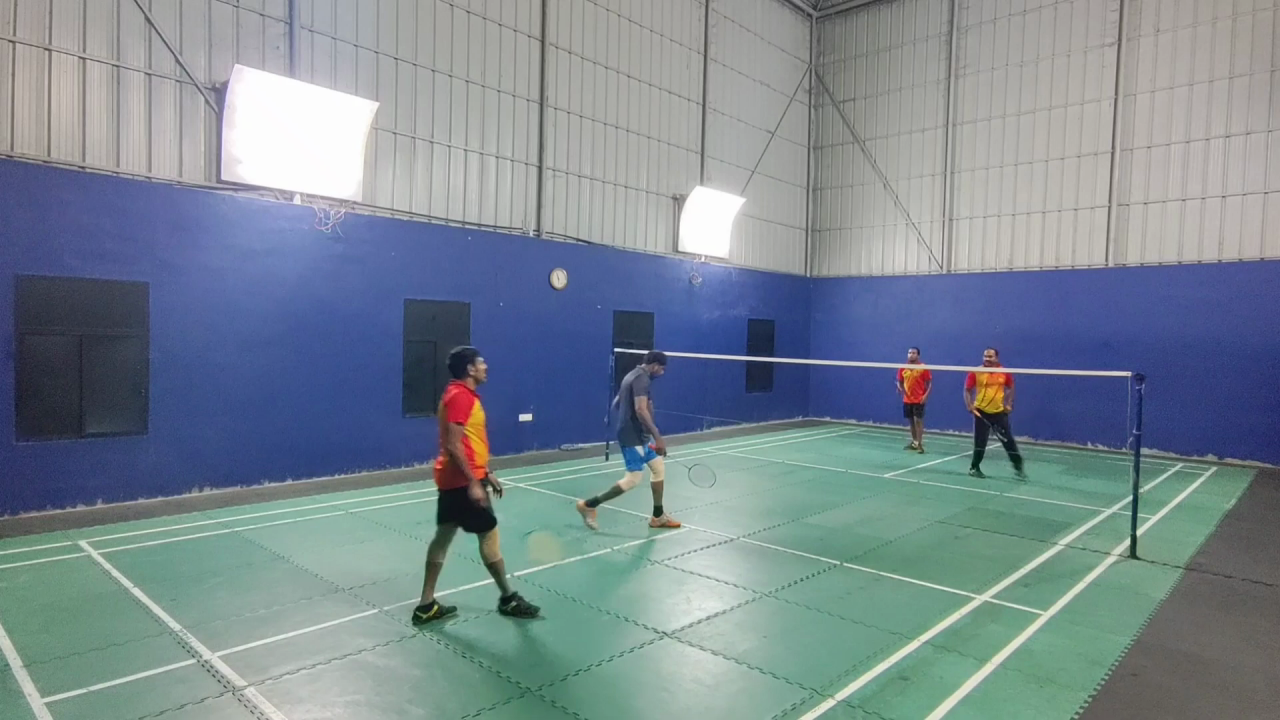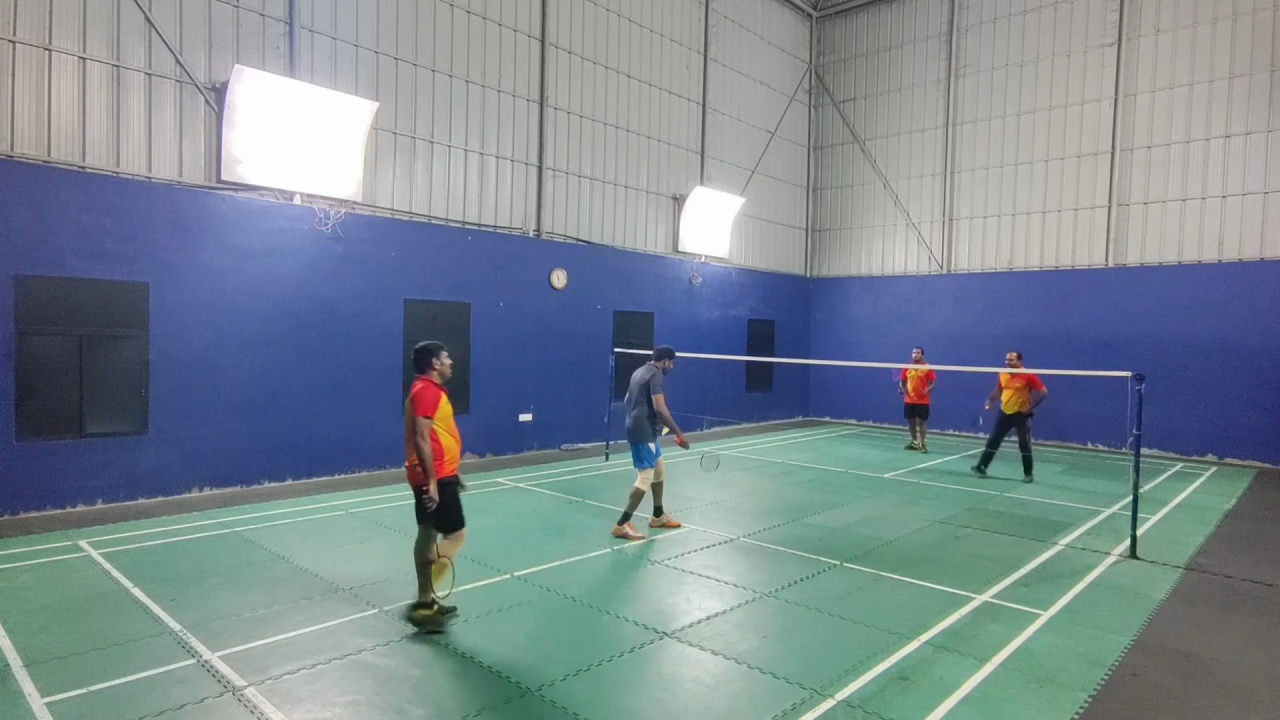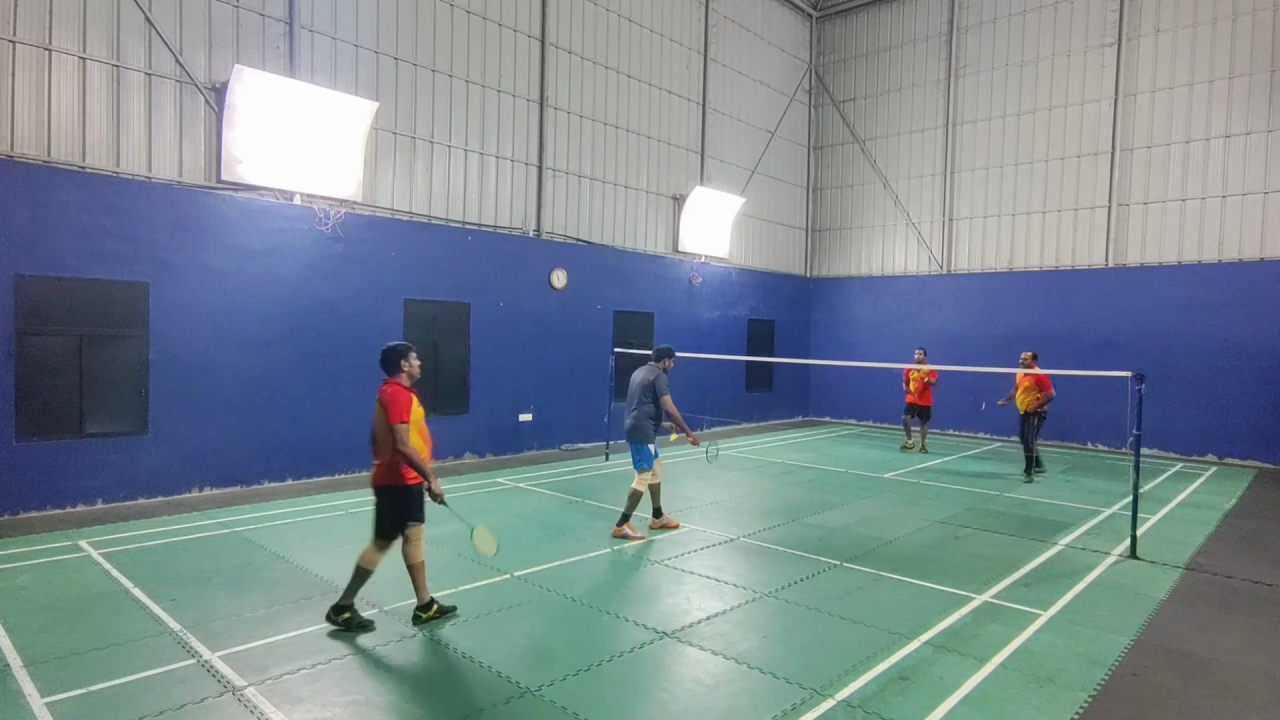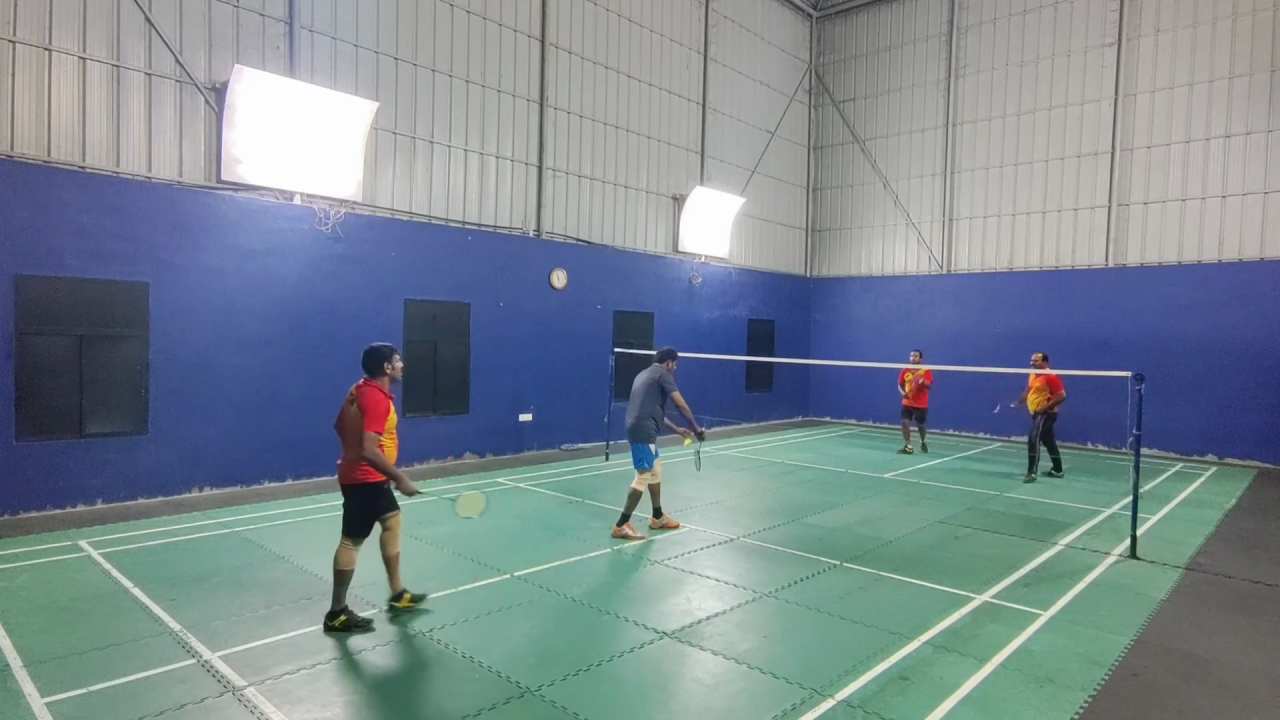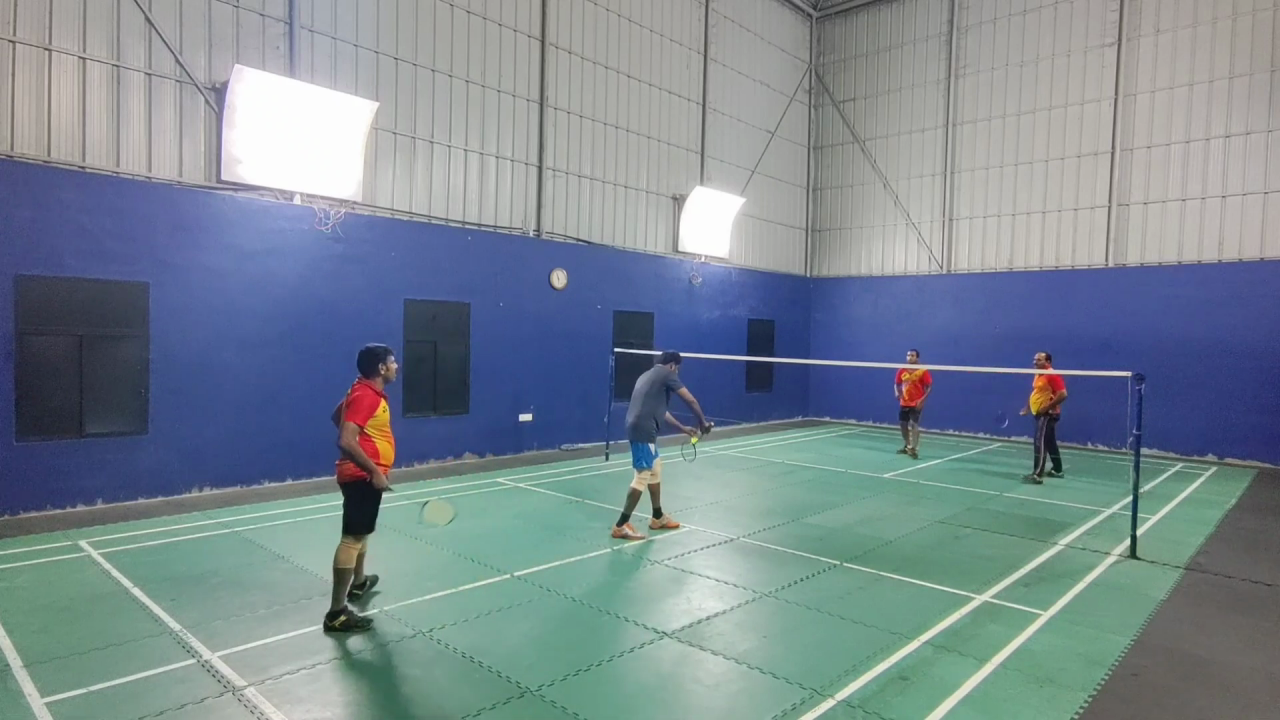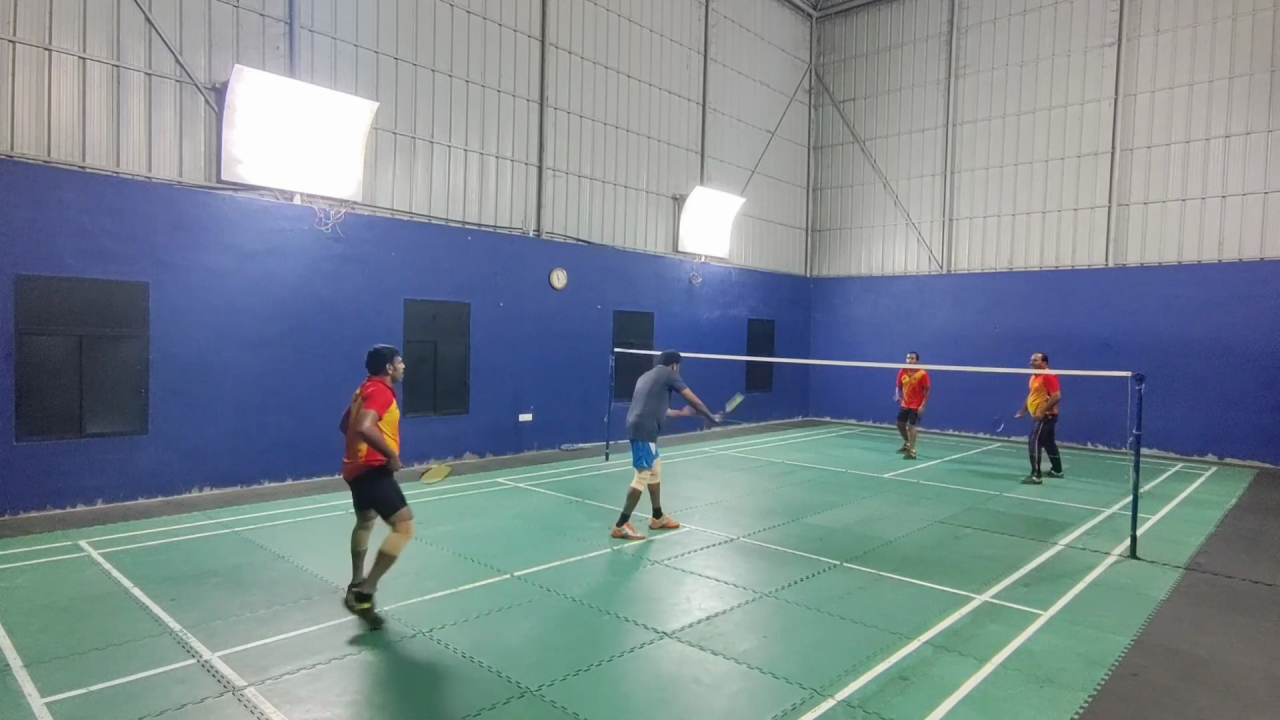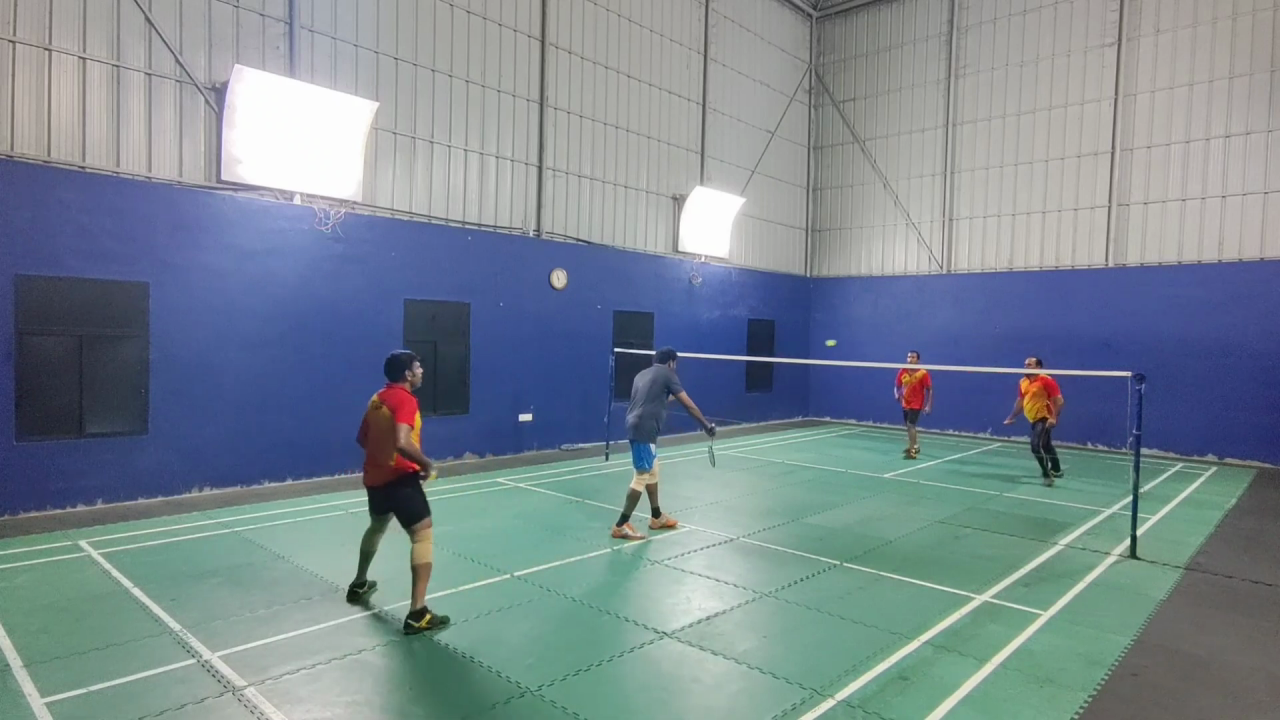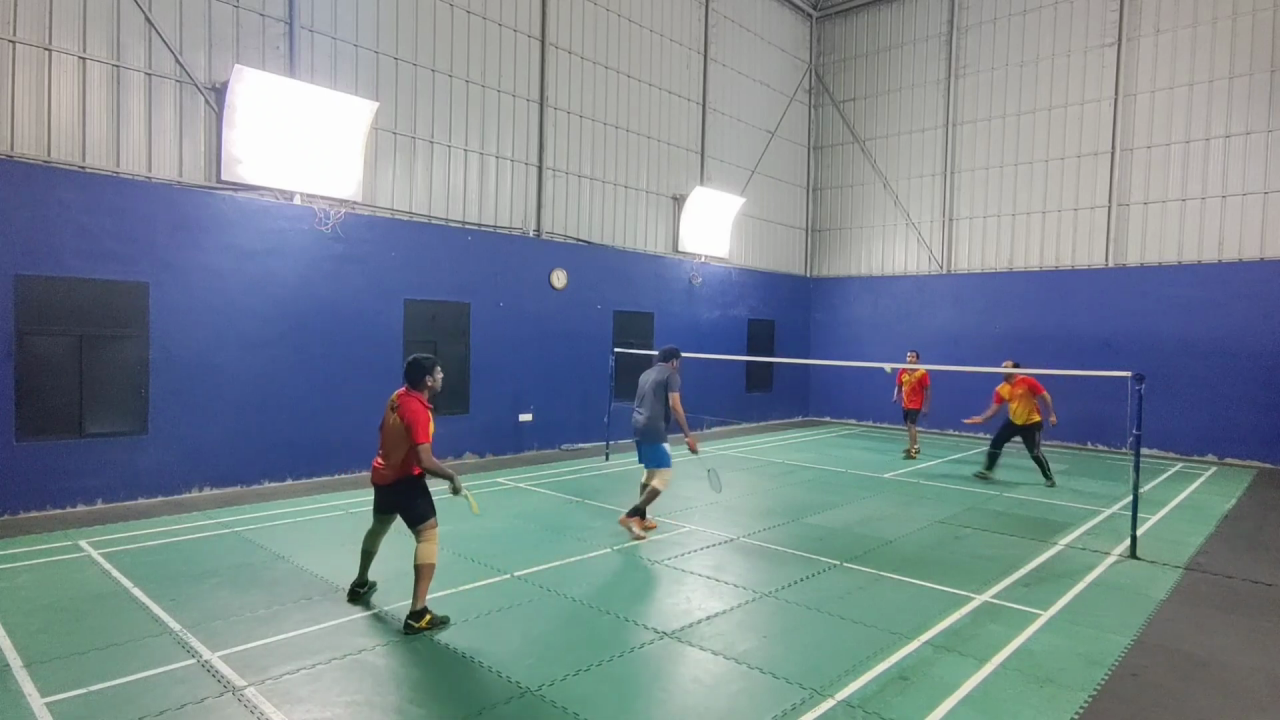
dt=0.3s
person 1, frame 1
left shoulder: (461, 395)
right shoulder: (461, 397)
right elbow: (454, 446)
left wrist: (488, 475)
right wrist: (473, 485)
left hip: (452, 479)
right hip: (463, 481)
left knee: (444, 535)
right knee: (490, 535)
left ankle: (426, 605)
right ankle: (509, 599)
person 1, frame 2
left shoulder: (428, 390)
right shoulder: (427, 391)
right elbow: (421, 440)
left wrist: (452, 472)
right wrist: (433, 481)
left hip: (433, 476)
right hip: (436, 478)
left knee: (428, 535)
right knee: (454, 535)
left ankle: (426, 602)
right ankle: (423, 606)
person 1, frame 3
left shoulder: (390, 392)
right shoulder: (398, 396)
left elbow: (378, 439)
right elbow: (403, 445)
right wrist: (431, 478)
left hip: (405, 481)
right hip: (399, 482)
left knee: (414, 536)
right knee: (382, 543)
left ankle: (425, 605)
right ankle: (342, 608)
person 1, frame 4
left shoulder: (360, 390)
right shoulder: (376, 400)
left elbow: (339, 426)
right elbow: (370, 451)
right wrist: (401, 479)
left hip: (370, 478)
right hip: (364, 480)
left knee: (393, 521)
right knee: (352, 541)
left ankle: (398, 595)
right ankle: (337, 614)
person 1, frame 5
left shoulder: (364, 391)
right shoulder: (367, 396)
left elbow: (337, 418)
right elbow: (346, 441)
right wrist: (374, 472)
left hip: (359, 475)
right hip: (362, 477)
left knee: (357, 532)
right knee: (352, 539)
left ankle: (358, 581)
right ankle: (337, 613)
person 1, frame 6
left shoulder: (366, 390)
right shoulder: (380, 391)
left elbow: (345, 426)
right elbow: (364, 428)
right wrist: (391, 455)
left hip: (356, 469)
right hip: (372, 469)
left knee: (365, 522)
right knee: (404, 526)
left ankle: (359, 583)
right ankle: (363, 592)
person 1, frame 7
left shoulder: (377, 400)
right shoulder: (404, 400)
left elbow: (362, 439)
right elbow: (403, 444)
right wrist: (426, 465)
left hip: (374, 477)
right hip: (400, 478)
left knee: (377, 527)
right knee: (423, 536)
left ankle: (359, 584)
right ankle: (417, 613)
person 1, frame 8
left shoulder: (398, 397)
right shoulder: (417, 410)
right elbow: (426, 462)
right wrist: (452, 477)
left hip: (382, 475)
right hip: (405, 479)
left knee: (379, 527)
right knee: (428, 536)
left ankle: (360, 584)
right ankle: (418, 614)
person 2, frame 1
left shoulder: (634, 376)
right shoulder: (641, 378)
left elbow: (616, 404)
right elbow: (641, 411)
right wrist: (658, 438)
left hip: (640, 434)
right hip: (633, 435)
left knee: (658, 467)
right knee: (632, 479)
left ankle: (658, 516)
right ankle: (589, 505)
person 2, frame 2
left shoulder: (641, 372)
right shoulder: (655, 375)
left elbow: (628, 400)
right elbow: (660, 408)
right wrist: (678, 434)
left hip: (643, 429)
right hip: (644, 431)
left knee: (659, 469)
right knee: (645, 477)
left ankle: (658, 516)
right ankle: (622, 524)
person 2, frame 3
left shoulder: (640, 372)
right shoulder: (658, 376)
right elbow: (670, 409)
left wrist: (661, 422)
right wrist: (688, 433)
left hip: (638, 428)
right hip: (642, 431)
left knee: (656, 470)
right knee: (643, 477)
left ankle: (657, 517)
right ankle: (621, 525)
person 2, frame 4
left shoulder: (646, 374)
right shoulder: (663, 375)
right elbow: (681, 405)
left wrist: (676, 429)
right wrist: (696, 428)
left hip: (640, 428)
right hip: (643, 431)
left knee: (655, 470)
right knee: (643, 477)
left ankle: (658, 517)
right ankle: (621, 525)
person 2, frame 5
left shoulder: (648, 375)
right shoulder: (666, 374)
right elbow: (690, 400)
left wrist: (683, 428)
right wrist: (703, 422)
left hip: (640, 428)
right hip: (643, 430)
left knee: (655, 470)
right knee: (642, 476)
left ankle: (658, 517)
right ankle: (621, 525)
person 2, frame 6
left shoulder: (648, 376)
right shoulder: (668, 375)
right elbow: (693, 401)
left wrist: (680, 413)
right wrist: (711, 417)
left hip: (639, 427)
right hip: (644, 430)
left knee: (655, 470)
right knee: (642, 475)
left ankle: (658, 517)
right ankle: (621, 525)
person 2, frame 7
left shoulder: (642, 375)
right shoulder: (667, 375)
right elbow: (688, 404)
left wrist: (666, 398)
right wrist: (706, 425)
left hip: (635, 426)
right hip: (644, 429)
left knee: (652, 470)
right knee: (642, 476)
left ankle: (657, 516)
right ankle: (621, 526)
person 2, frame 8
left shoulder: (646, 374)
right shoulder: (671, 374)
right elbow: (675, 407)
right wrist: (688, 435)
left hip: (639, 426)
right hip: (654, 430)
left knee: (651, 472)
right knee: (663, 476)
left ankle: (640, 518)
right ankle: (630, 516)
